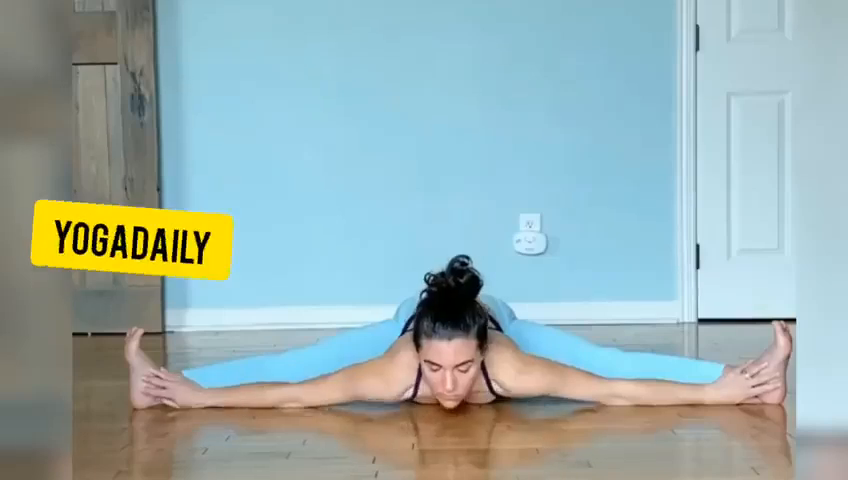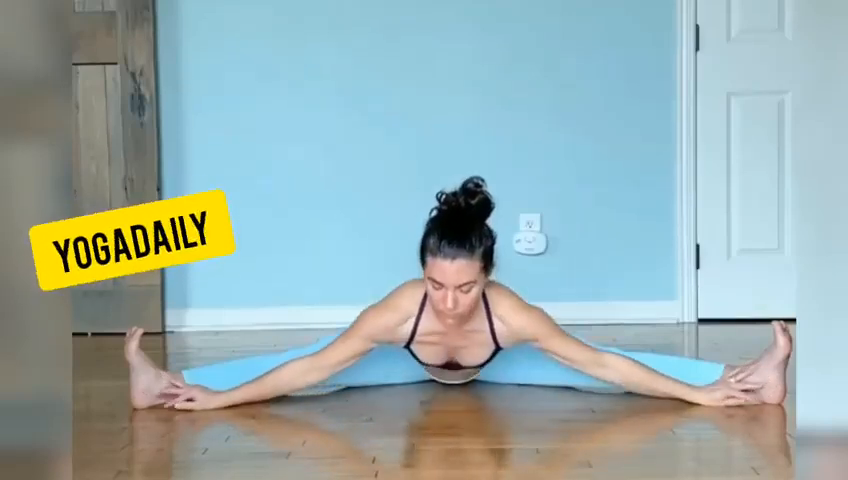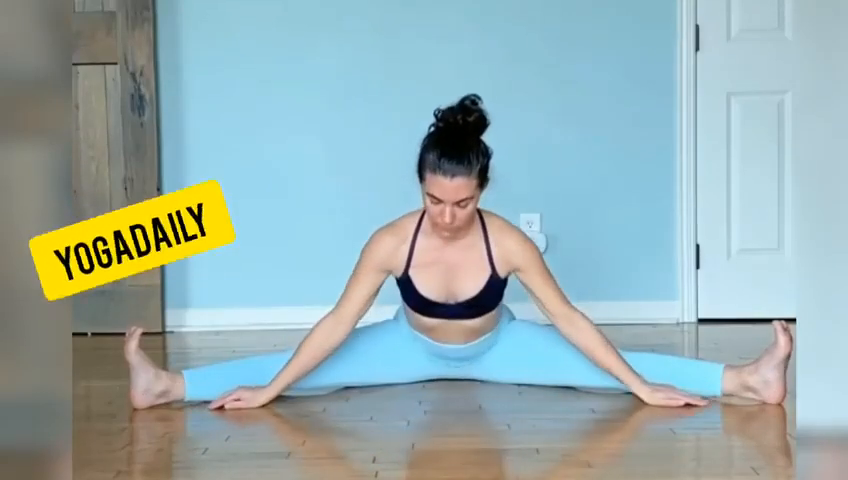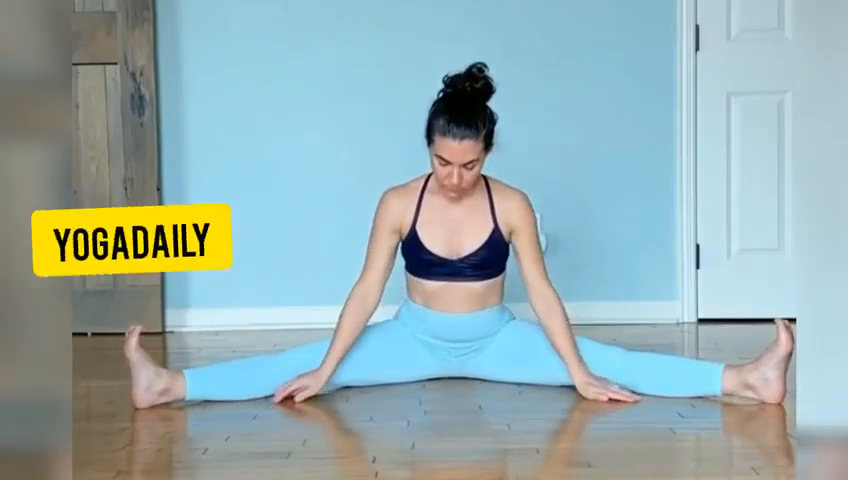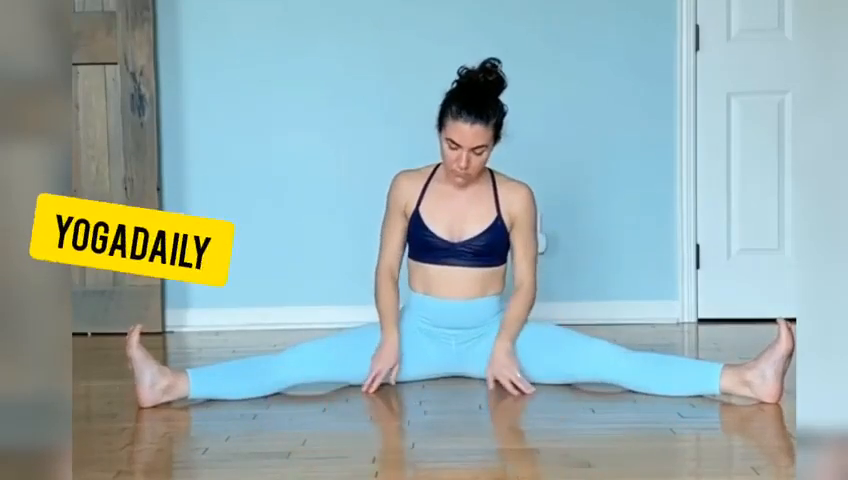
dt=0.5s
person 1, frame 1
left shoulder: (510, 365)
right shoulder: (395, 367)
left elbow: (620, 386)
right elbow: (290, 388)
left wrist: (717, 391)
right wrist: (200, 395)
left hip: (503, 322)
right hip: (405, 322)
left knee: (611, 358)
right knee: (295, 360)
left ankle: (742, 378)
right ankle: (170, 380)
person 1, frame 2
left shoulder: (511, 314)
right shoulder: (398, 311)
left elbow: (604, 362)
right elbow: (305, 367)
left wrist: (700, 394)
right wrist: (218, 398)
left hip: (495, 361)
right hip: (412, 361)
left knee: (585, 366)
right knee: (322, 361)
person 1, frame 3
left shoulder: (507, 240)
right shoulder: (392, 240)
left elbow: (567, 319)
right elbow: (339, 322)
left wrist: (637, 387)
right wrist: (272, 390)
left hip: (494, 349)
right hip: (412, 348)
left knee: (600, 369)
right knee: (305, 372)
person 1, frame 4
left shoulder: (511, 205)
right shoulder: (398, 202)
left elbow: (542, 291)
right elbow: (366, 290)
left wrist: (582, 375)
right wrist: (323, 371)
left hip: (494, 340)
right hip: (414, 339)
left knee: (607, 362)
right knee: (300, 365)
left ankle: (744, 379)
right ankle: (170, 384)
person 1, frame 5
left shoulder: (515, 196)
right shoulder: (407, 185)
left elbow: (525, 283)
right elbow: (386, 269)
left wrist: (505, 344)
right wrist: (391, 335)
left hip: (492, 331)
right hip: (418, 331)
left knee: (605, 360)
right knee: (303, 363)
left ankle: (743, 379)
right ankle: (173, 383)
